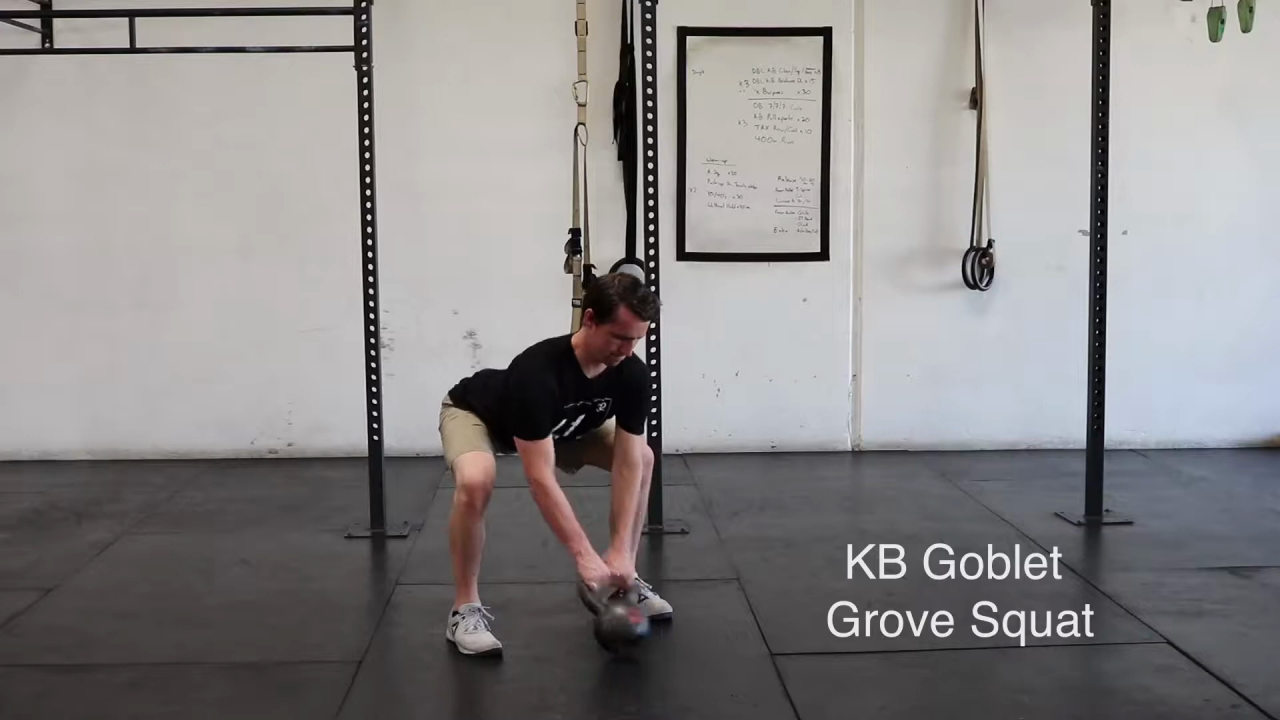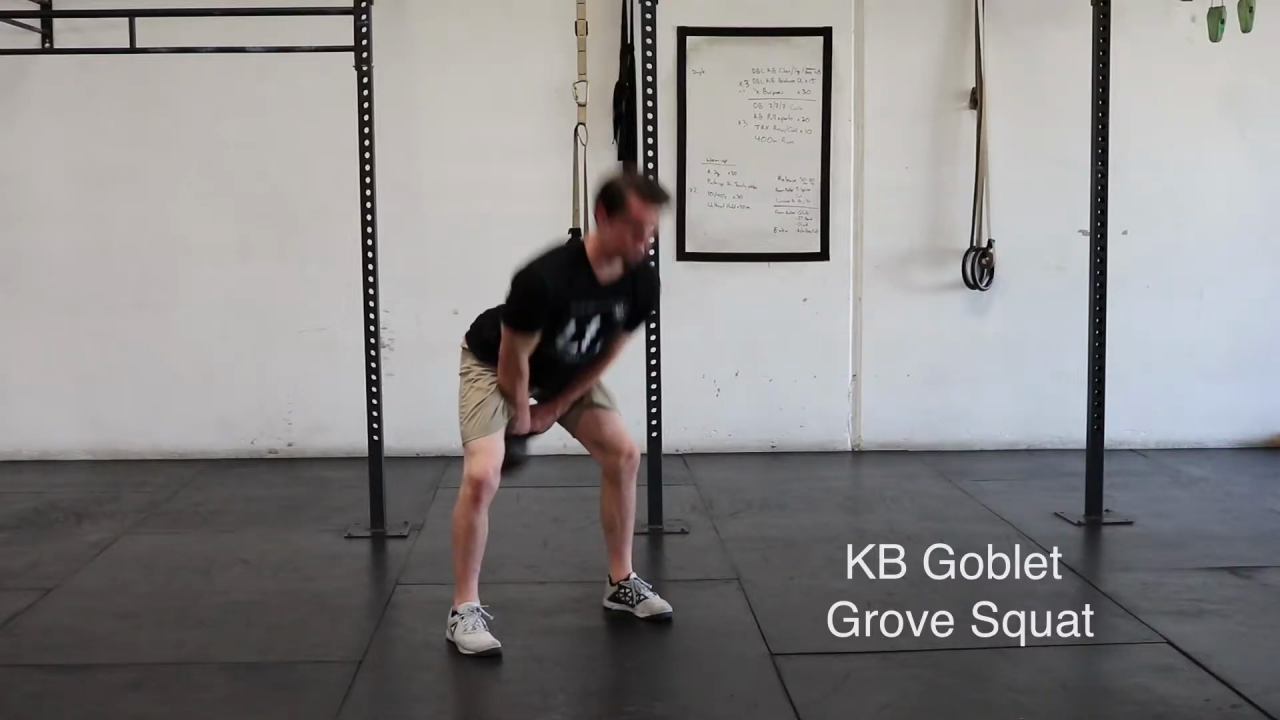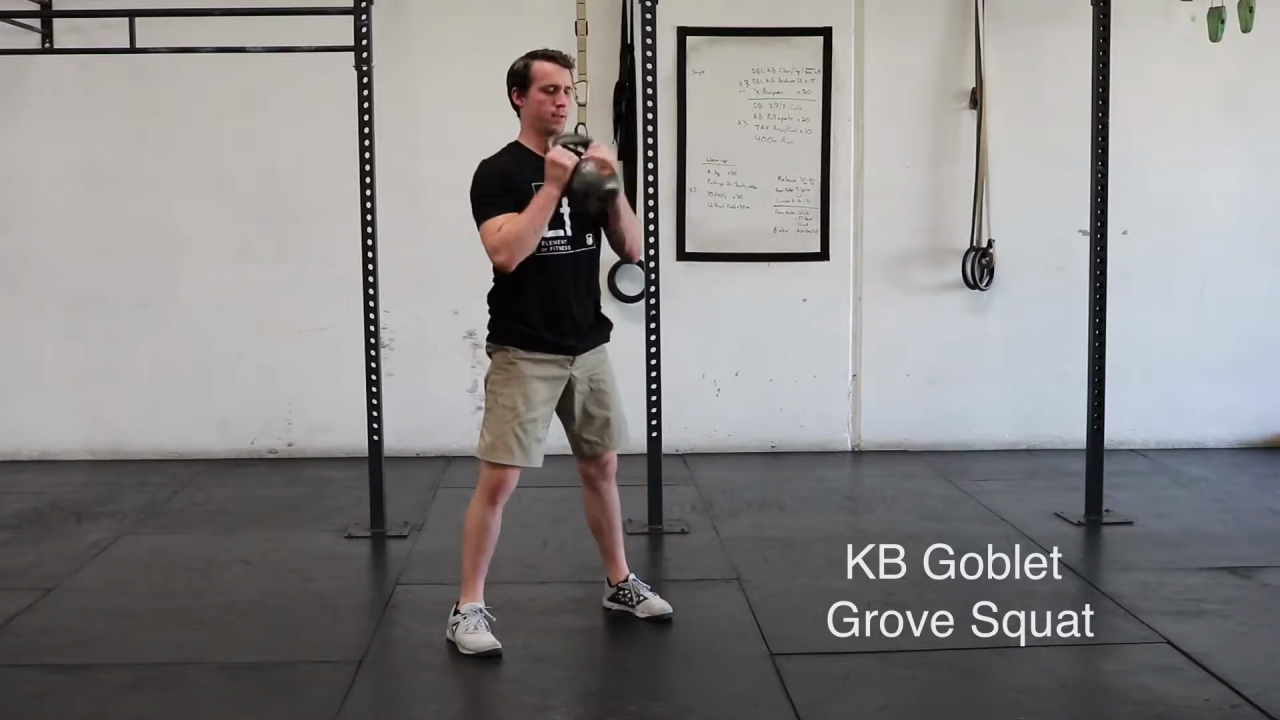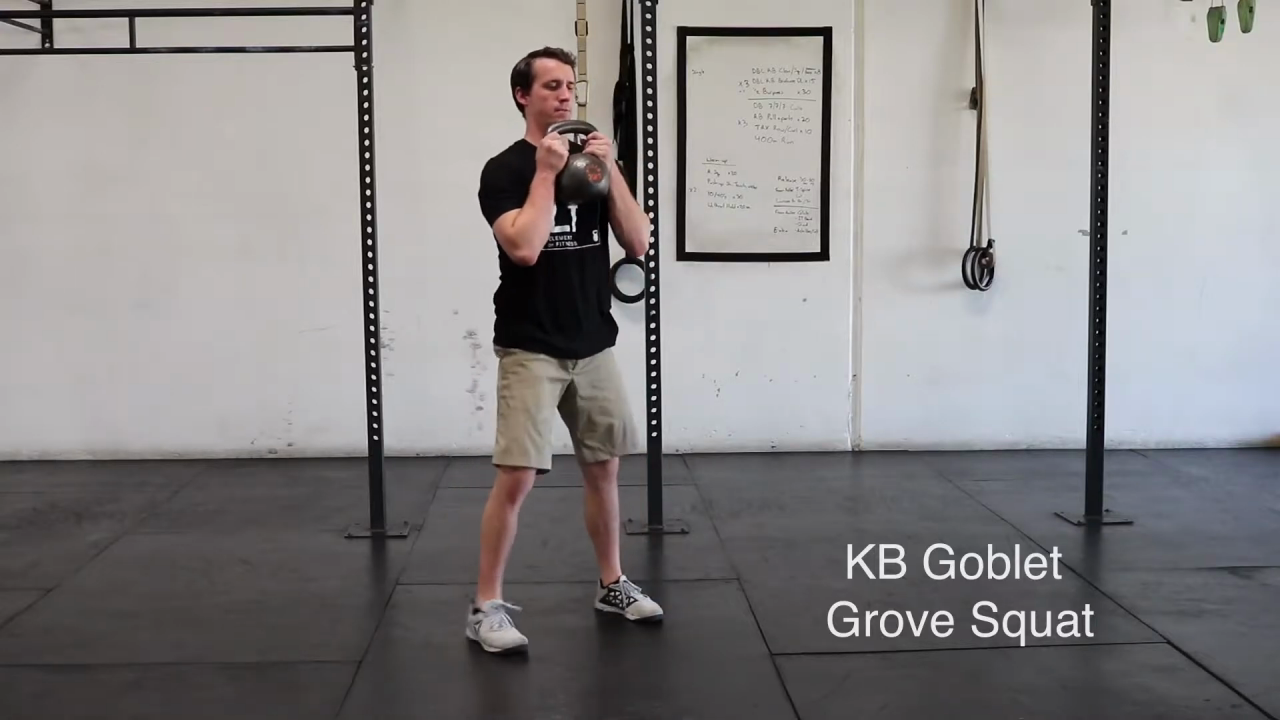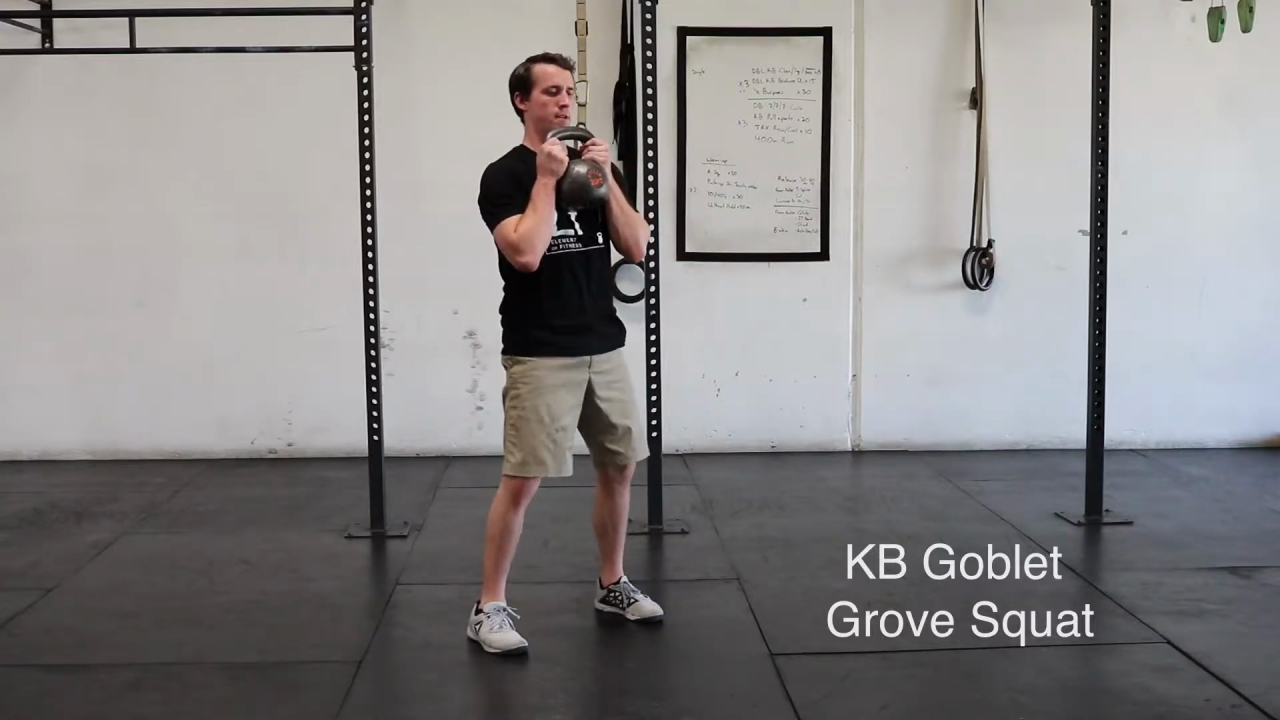
dt=0.7s
person 1, frame 1
left shoulder: (631, 376)
right shoulder: (536, 373)
left elbow: (627, 464)
right elbow: (541, 479)
left wrist: (619, 549)
right wrist: (584, 557)
right hip: (474, 412)
left knee: (643, 459)
right knee: (475, 483)
left ankle: (625, 581)
right ankle: (466, 610)
person 1, frame 2
left shoulder: (641, 284)
right shoulder: (545, 277)
left elbow: (605, 355)
right elbow: (513, 361)
left wrist: (551, 411)
right wrist: (518, 415)
left hip: (565, 369)
right hip: (493, 363)
left knee: (624, 454)
right knee: (482, 476)
left ankle: (621, 583)
right ankle: (466, 609)
person 1, frame 3
left shoulder: (586, 164)
right shoulder: (498, 172)
left elbow: (632, 250)
right elbow: (506, 255)
right wrist: (551, 186)
left hip: (588, 347)
right hip: (523, 353)
left knee: (602, 468)
right knee: (498, 480)
left ankle: (620, 583)
right ankle: (468, 608)
person 1, frame 4
left shoulder: (595, 162)
right shoulder: (505, 170)
left elbow: (638, 242)
right elbow: (524, 248)
left wrist: (608, 171)
right wrist: (546, 171)
left hip: (593, 347)
right hip: (530, 350)
left knee: (603, 470)
right knee: (516, 479)
left ankle: (612, 584)
right ankle: (488, 603)
person 1, frame 5
left shoulder: (594, 164)
right shoulder: (506, 175)
left elbow: (636, 248)
right elbow: (524, 253)
left wrist: (606, 179)
right wrist: (547, 179)
left hip: (604, 349)
right hip: (541, 356)
left knee: (619, 470)
right knee: (521, 483)
left ankle: (613, 586)
right ankle: (489, 607)
